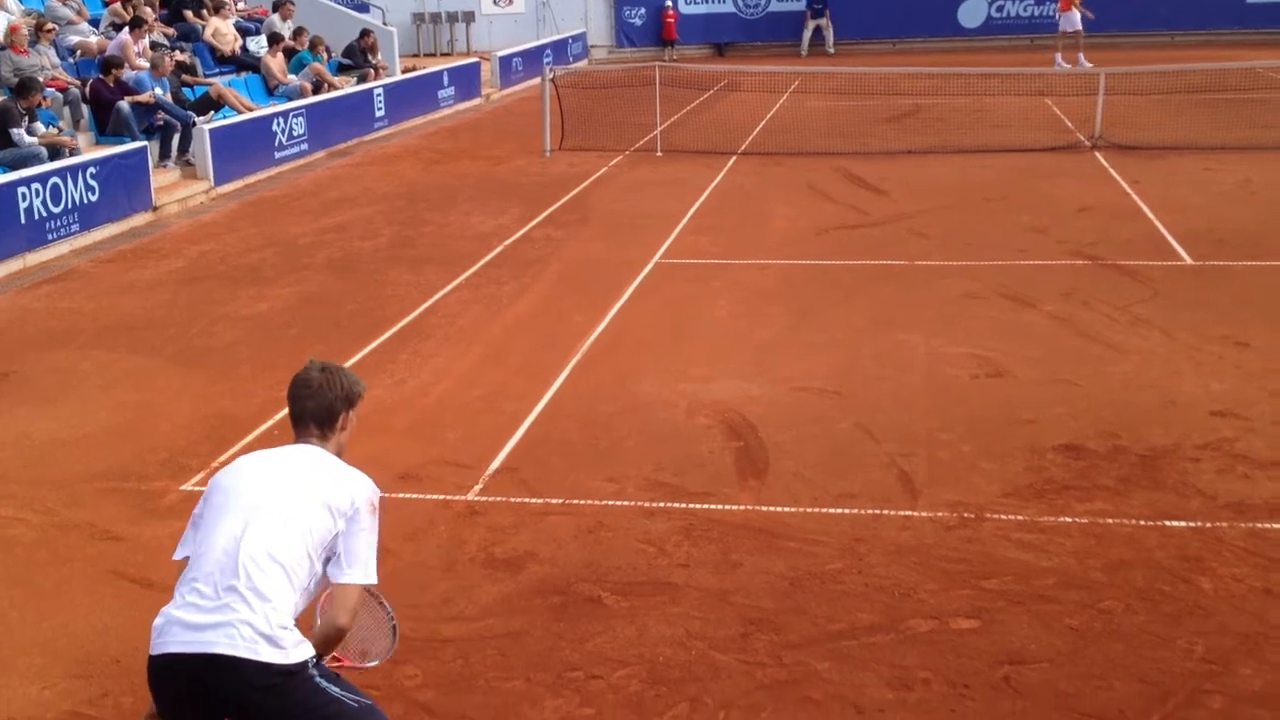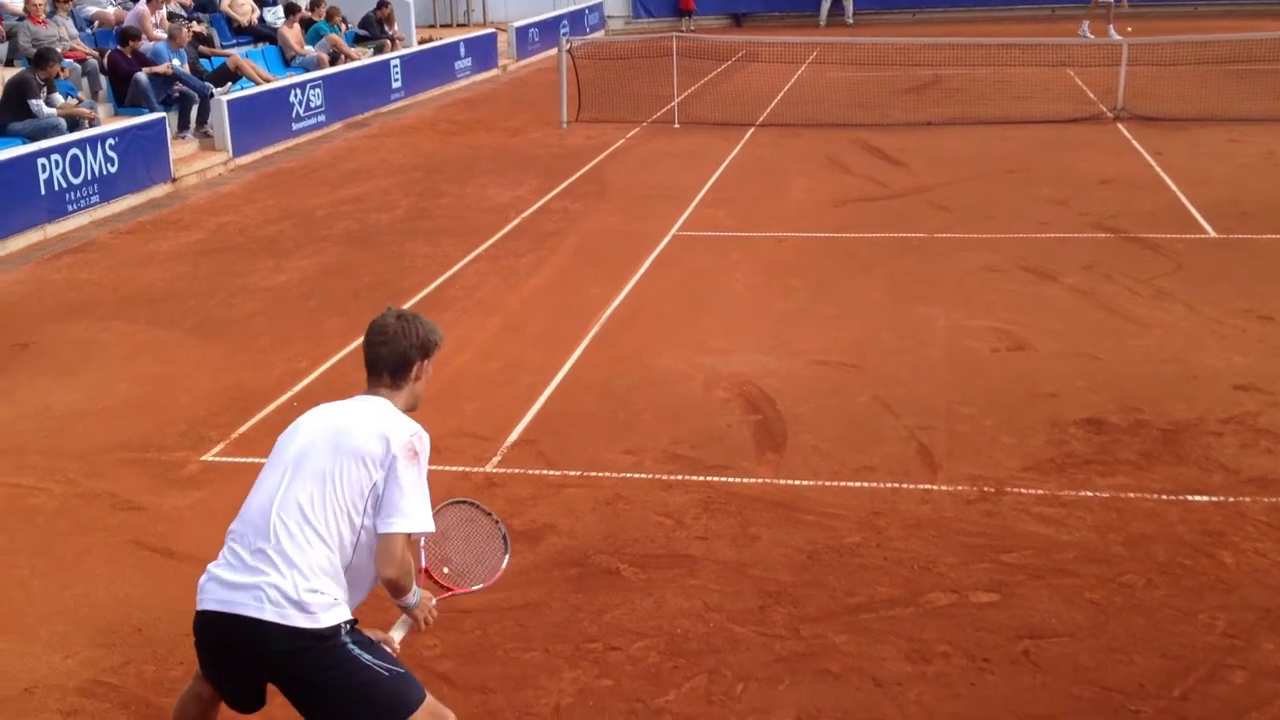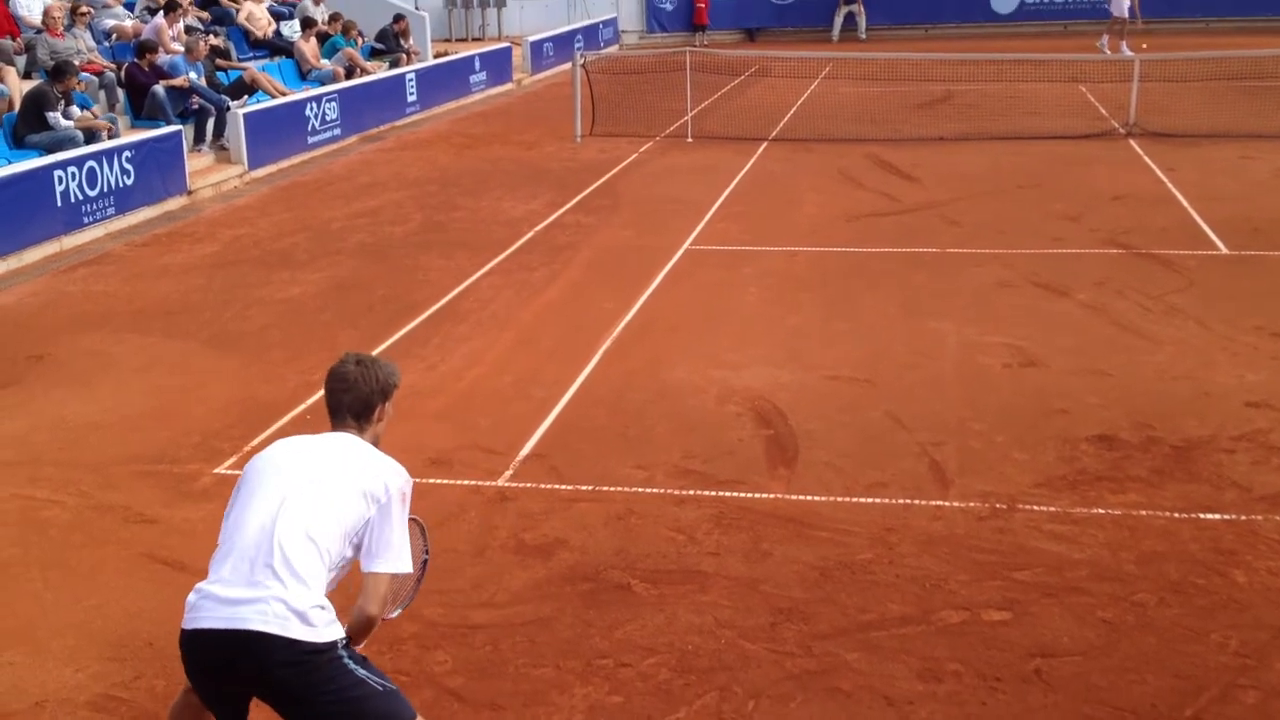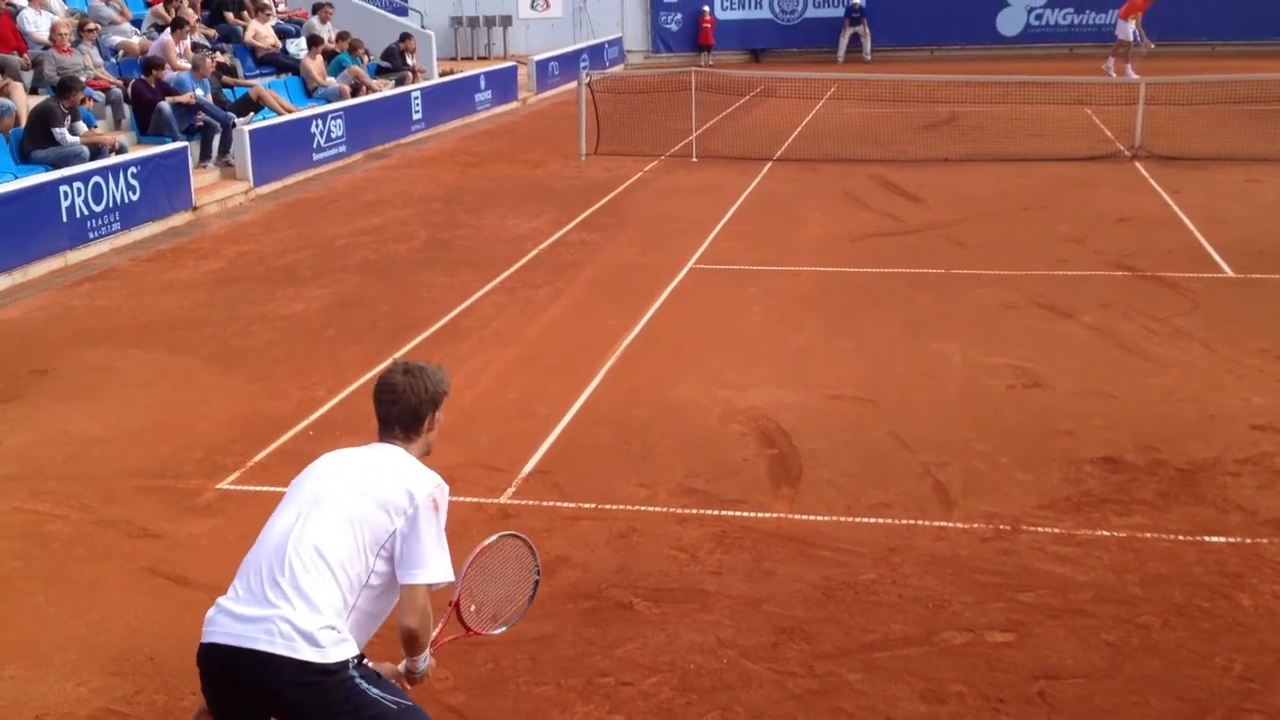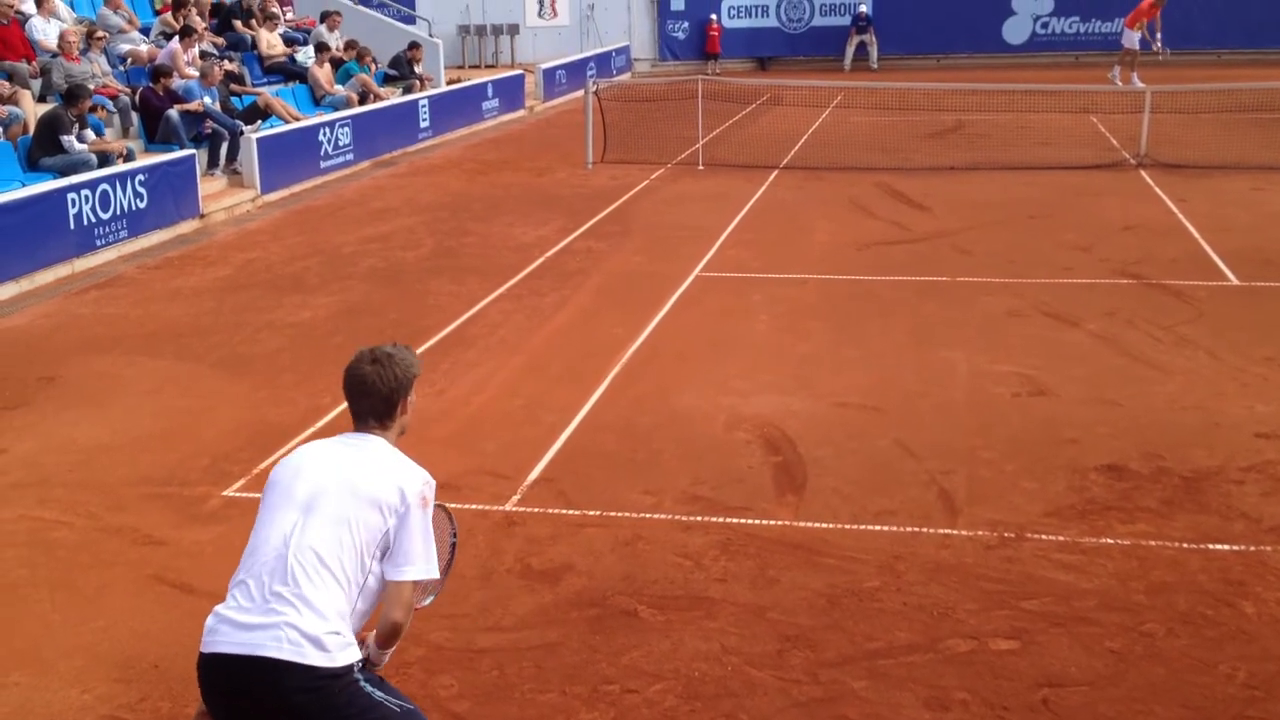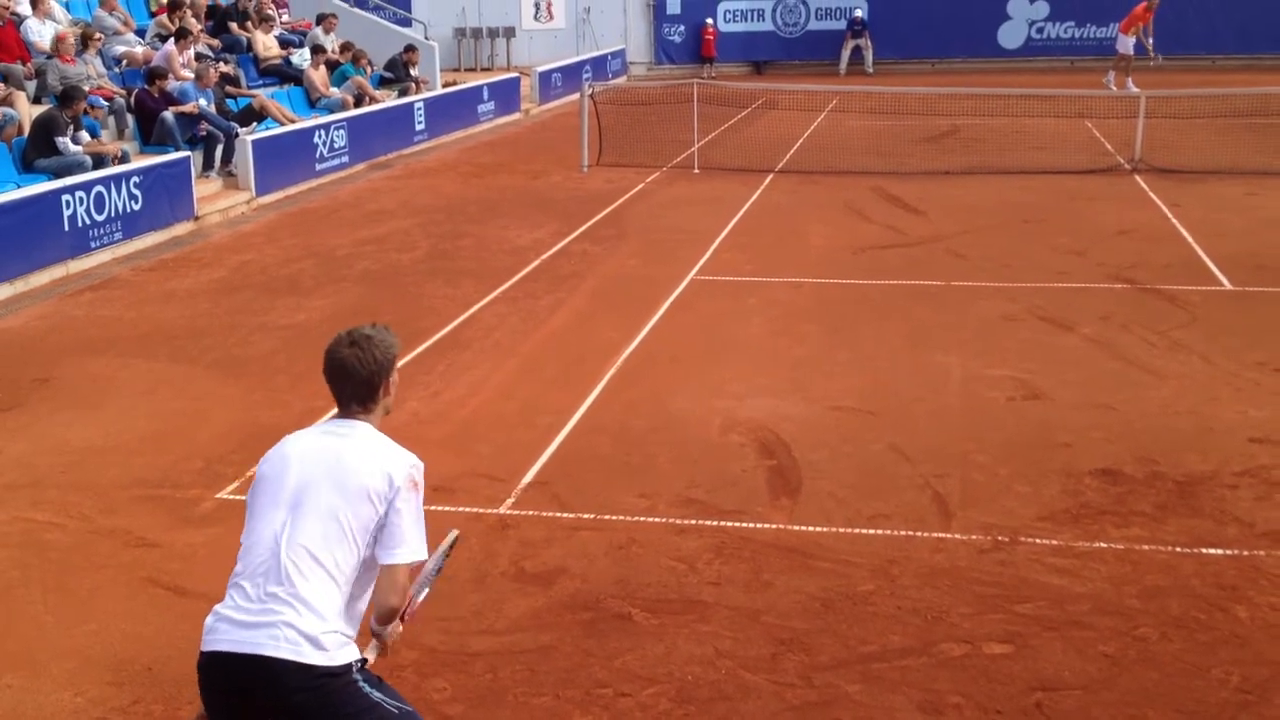
dt=0.5s
person 1, frame 1
left shoulder: (232, 471)
right shoulder: (354, 487)
right elbow: (340, 618)
right wrist: (315, 655)
left hip: (173, 647)
right hip: (259, 657)
person 1, frame 2
left shoulder: (314, 419)
right shoulder: (402, 434)
right elbow: (391, 567)
left wrist: (359, 633)
right wrist: (413, 600)
left hip: (219, 603)
right hip: (293, 619)
left knee: (209, 684)
person 1, frame 3
left shoulder: (269, 454)
right shoulder: (387, 474)
right elbow: (371, 607)
right wrist: (343, 647)
left hip: (206, 624)
right hip: (289, 636)
person 1, frame 4
left shoulder: (327, 462)
right shoulder: (422, 485)
right elbow: (412, 619)
left wrist: (367, 670)
right wrist: (419, 663)
left hip: (222, 640)
right hip: (299, 655)
person 1, frame 5
left shoulder: (295, 459)
right shoulder: (409, 480)
right elbow: (396, 613)
right wrist: (375, 654)
left hip: (223, 649)
right hip: (307, 663)
person 1, frame 6
left shoulder: (282, 450)
right shoulder: (397, 465)
right elbow: (391, 597)
right wrist: (381, 630)
left hip: (224, 648)
right hip: (306, 661)
